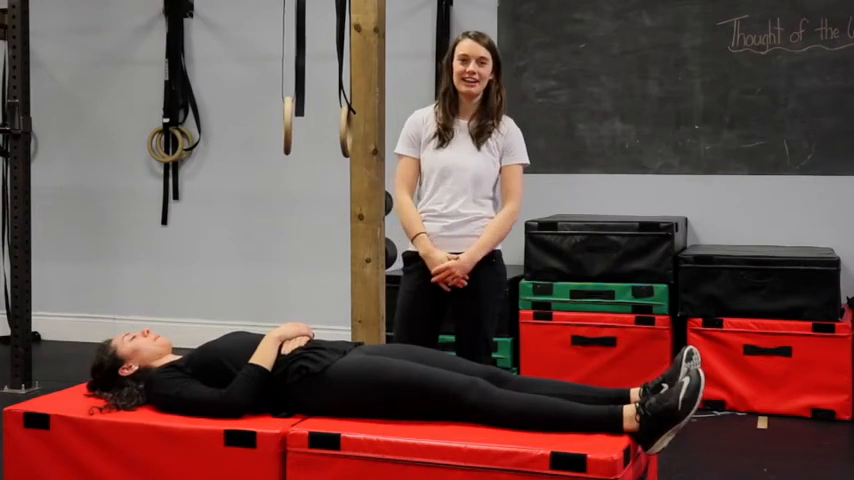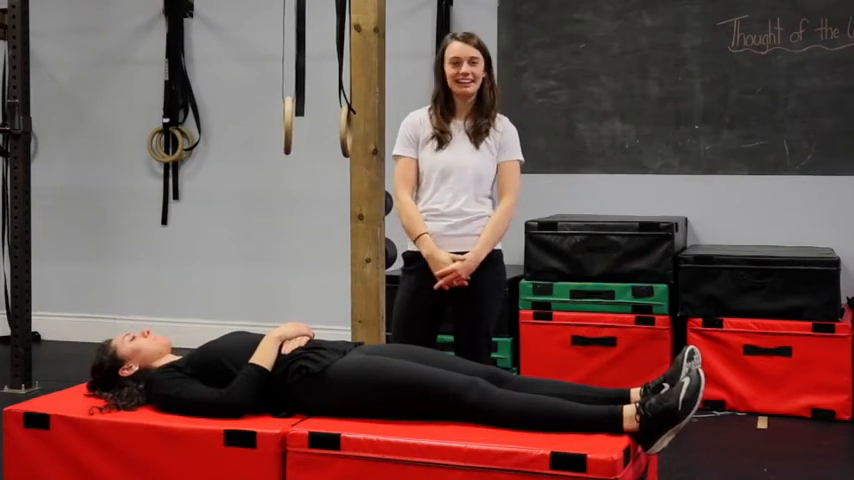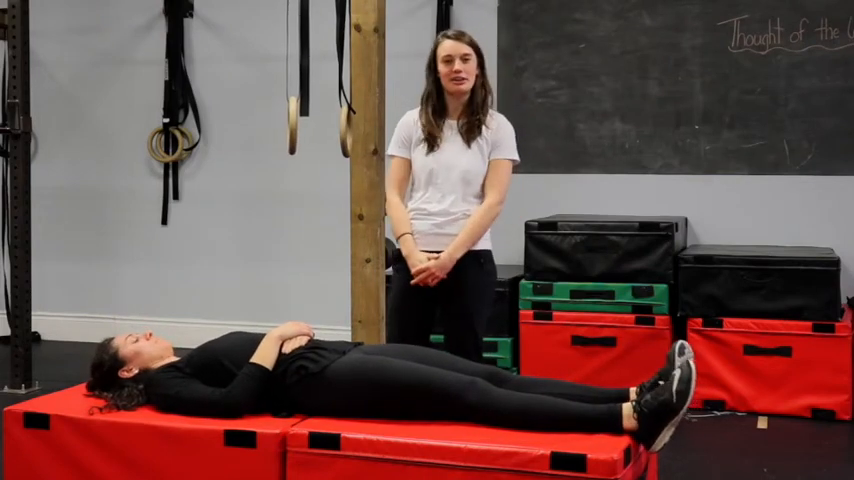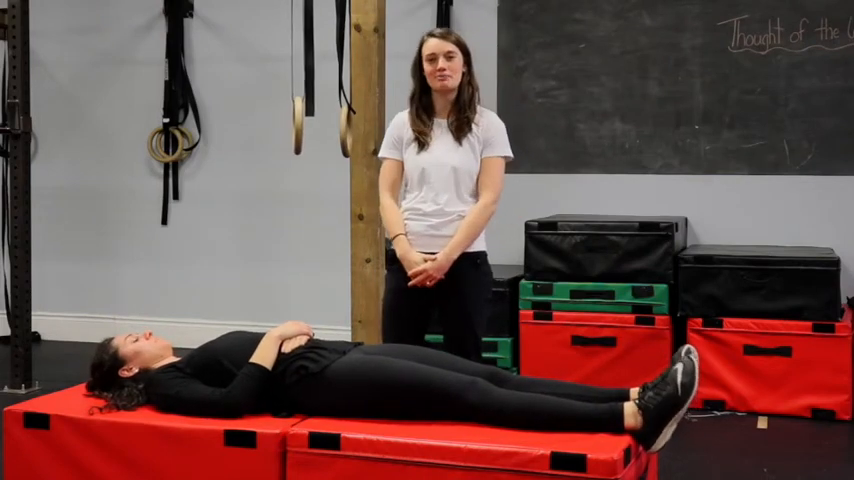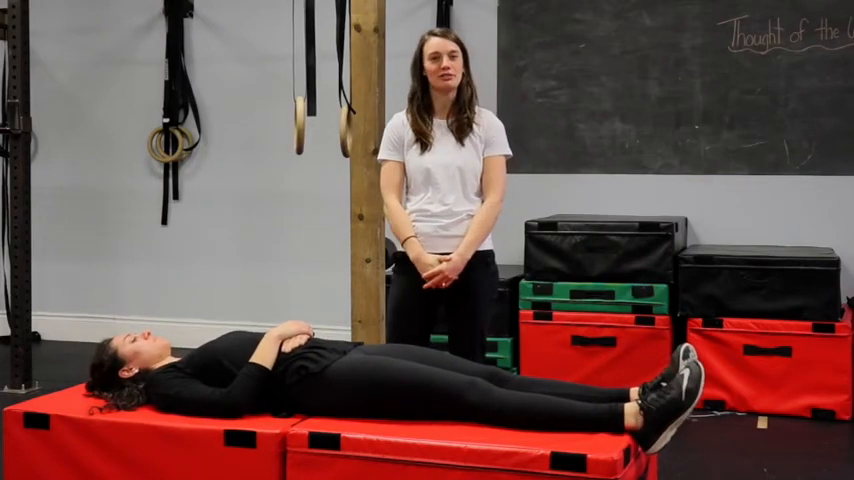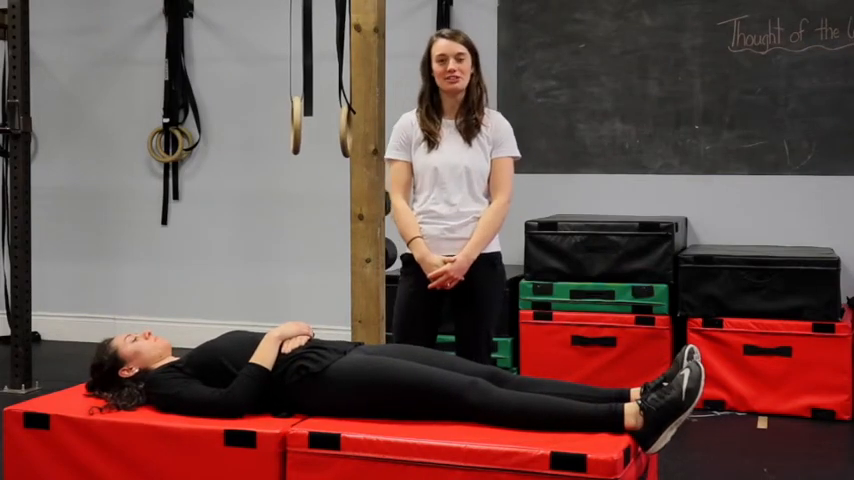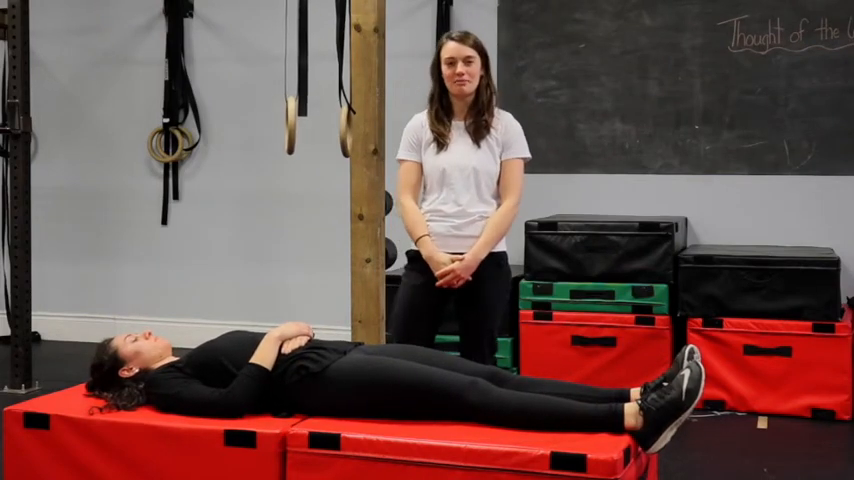
dt=0.4s
person 1, frame 1
left shoulder: (194, 358)
right shoulder: (166, 385)
right elbow: (237, 402)
left wrist: (285, 337)
right wrist: (274, 339)
left hip: (339, 354)
right hip: (320, 384)
left knee: (489, 375)
right knee: (472, 397)
left ankle: (637, 396)
right ankle: (632, 421)
person 1, frame 2
left shoulder: (191, 358)
right shoulder: (165, 386)
right elbow: (237, 401)
left wrist: (285, 337)
right wrist: (273, 339)
left hip: (340, 355)
right hip: (319, 384)
left knee: (491, 375)
right knee: (473, 397)
left ankle: (637, 397)
right ankle: (632, 422)
person 1, frame 3
left shoulder: (194, 358)
right shoulder: (168, 388)
right elbow: (237, 401)
left wrist: (286, 336)
right wrist: (274, 339)
left hip: (340, 355)
right hip: (320, 384)
left knee: (492, 376)
right knee: (473, 398)
left ankle: (636, 395)
right ankle: (631, 420)
person 1, frame 4
left shoulder: (194, 359)
right shoulder: (166, 387)
right elbow: (236, 402)
left wrist: (287, 336)
right wrist: (274, 339)
left hip: (340, 354)
right hip: (319, 383)
left knee: (492, 376)
right knee: (474, 397)
left ankle: (637, 396)
right ankle: (634, 419)
person 1, frame 5
left shoulder: (193, 359)
right shoulder: (166, 387)
right elbow: (236, 401)
left wrist: (287, 335)
right wrist: (274, 338)
left hip: (340, 354)
right hip: (319, 383)
left knee: (491, 376)
right knee: (473, 397)
left ankle: (637, 395)
right ankle: (634, 419)
person 1, frame 6
left shoulder: (192, 359)
right shoulder: (165, 386)
right elbow: (236, 402)
left wrist: (288, 335)
right wrist: (274, 339)
left hip: (340, 354)
right hip: (319, 383)
left knee: (490, 375)
right knee: (473, 397)
left ankle: (636, 395)
right ankle: (633, 420)
person 1, frame 7
left shoulder: (194, 358)
right shoulder: (166, 386)
right elbow: (236, 402)
left wrist: (288, 335)
right wrist: (275, 339)
left hip: (343, 354)
right hip: (320, 384)
left knee: (491, 375)
right knee: (474, 398)
left ankle: (636, 396)
right ankle: (634, 420)
person 2, frame 1
left shoulder: (505, 131)
right shoulder: (421, 122)
left elbow: (511, 206)
right elbow: (402, 195)
left wrist: (469, 259)
right wrist: (429, 252)
left hip: (481, 262)
right hip: (423, 259)
left knee: (474, 363)
person 2, frame 2
left shoulder: (502, 130)
right shoulder: (417, 123)
left elbow: (508, 202)
right elbow: (404, 196)
left wrist: (470, 260)
right wrist: (433, 253)
left hip: (482, 261)
right hip: (423, 258)
left knee: (472, 362)
person 2, frame 3
left shoulder: (496, 128)
right shoulder: (412, 123)
left elbow: (493, 201)
right elbow: (394, 194)
left wrist: (448, 258)
right wrist: (411, 252)
left hip: (470, 259)
right hip: (413, 259)
left knee: (464, 360)
person 2, frame 4
left shoulder: (487, 125)
right shoulder: (402, 125)
left elbow: (488, 200)
right elbow: (387, 196)
left wrist: (445, 258)
right wrist: (406, 252)
left hip: (465, 260)
right hip: (407, 261)
left knee: (463, 362)
person 2, frame 5
left shoulder: (486, 124)
right shoulder: (401, 125)
left elbow: (493, 199)
right elbow: (391, 199)
left wrist: (459, 257)
right wrist: (418, 254)
left hip: (473, 260)
right hip: (415, 260)
left knee: (468, 361)
person 2, frame 6
left shoulder: (495, 126)
right shoulder: (409, 125)
left elbow: (500, 201)
right elbow: (398, 199)
left wrist: (465, 258)
right wrist: (423, 255)
left hip: (480, 261)
right hip: (421, 261)
left knee: (474, 363)
person 2, frame 7
left shoulder: (504, 126)
right shoulder: (420, 126)
left elbow: (510, 202)
right elbow: (407, 198)
left wrist: (472, 258)
right wrist: (431, 253)
left hip: (486, 261)
right hip: (427, 259)
left knee: (477, 362)
